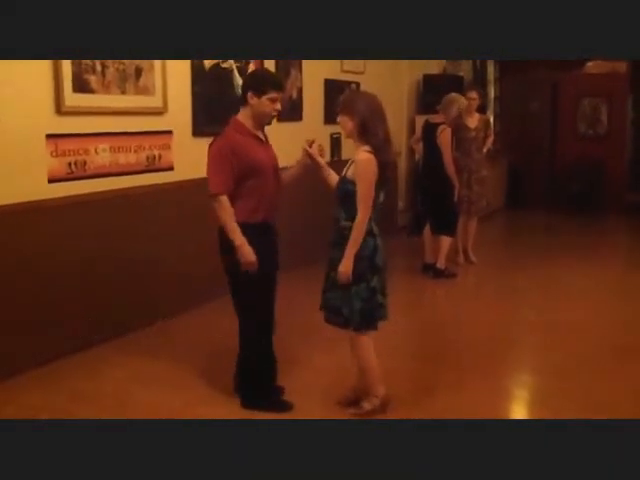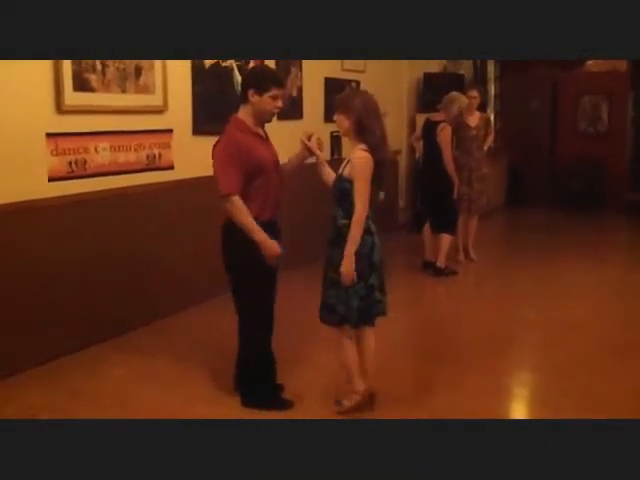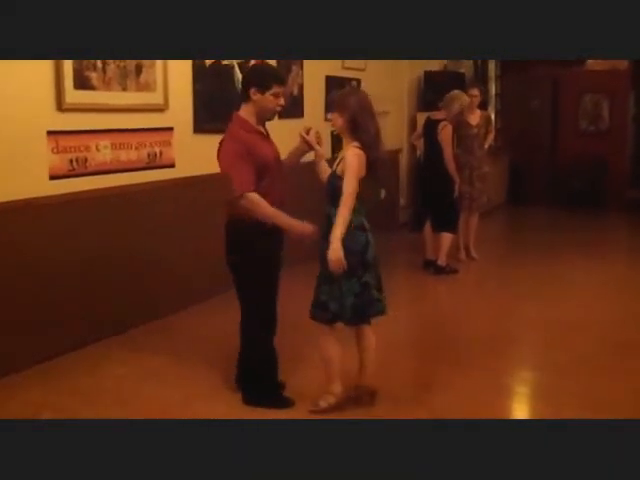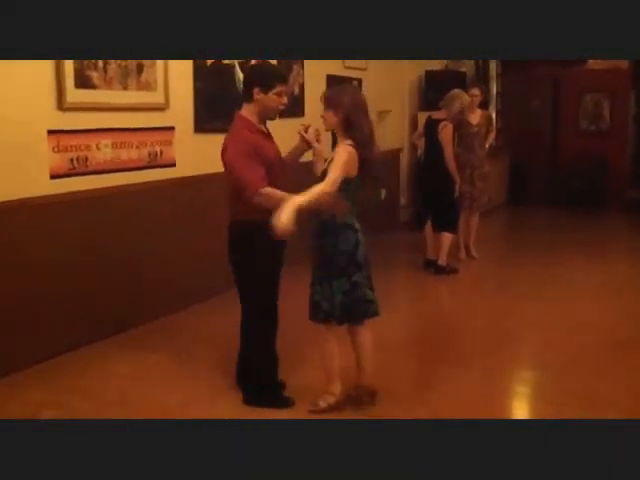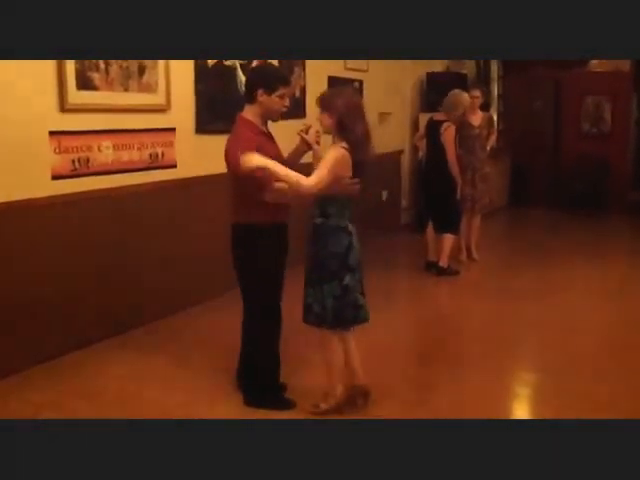
dt=0.2s
person 1, frame 1
left shoulder: (261, 138)
right shoulder: (228, 142)
right elbow: (220, 197)
left wrist: (303, 163)
right wrist: (240, 244)
left hip: (265, 232)
right hip: (245, 236)
left knee: (261, 313)
right knee: (256, 316)
left ankle: (249, 379)
right ankle: (256, 391)
person 1, frame 2
left shoulder: (260, 134)
right shoulder: (232, 141)
right elbow: (230, 198)
left wrist: (301, 156)
right wrist: (262, 240)
left hip: (266, 231)
right hip: (247, 238)
left knee: (260, 312)
right knee: (256, 314)
left ankle: (249, 377)
right ankle: (257, 390)
person 1, frame 3
left shoulder: (260, 131)
right shoulder: (236, 139)
right elbow: (246, 197)
left wrist: (301, 150)
right wrist: (292, 224)
left hip: (267, 232)
right hip: (249, 235)
left knee: (261, 309)
right knee: (259, 312)
left ankle: (251, 376)
right ankle: (259, 388)
person 1, frame 4
left shoulder: (261, 131)
right shoulder: (240, 139)
right elbow: (260, 193)
left wrist: (300, 149)
left hip: (266, 232)
right hip: (252, 235)
left knee: (260, 308)
right knee: (261, 311)
left ankle: (251, 375)
right ankle: (259, 388)
person 1, frame 5
left shoulder: (261, 132)
right shoulder: (243, 140)
right elbow: (271, 190)
left wrist: (301, 150)
left hip: (269, 232)
right hip: (255, 236)
left knee: (261, 309)
right knee: (264, 312)
left ankle: (252, 376)
right ankle: (260, 389)
person 2, frame 1
left shoulder: (366, 159)
right shoulder: (362, 156)
left elbow: (363, 214)
right elbow: (344, 191)
left wrist: (348, 258)
right wrist: (320, 163)
left hip: (359, 248)
right hip: (353, 244)
left knee: (358, 326)
right knee: (358, 326)
left ankle: (377, 392)
right ankle: (363, 387)
person 2, frame 2
left shoulder: (361, 157)
right shoulder: (358, 155)
left elbow: (360, 211)
right elbow: (339, 187)
left wrist: (349, 256)
right wrist: (319, 158)
left hip: (356, 245)
right hip: (350, 242)
left knee: (342, 323)
right knee: (361, 322)
left ankle: (358, 388)
right ankle: (362, 385)
person 2, frame 3
left shoulder: (354, 153)
right shoulder: (350, 151)
left elbow: (348, 200)
right elbow: (332, 184)
left wrist: (335, 242)
right wrist: (317, 152)
left hip: (349, 242)
right hip: (352, 241)
left knee: (327, 321)
right knee: (360, 319)
left ankle: (335, 390)
right ankle: (365, 384)
person 2, frame 4
left shoulder: (347, 151)
right shoulder: (348, 149)
left elbow: (327, 186)
right elbow: (326, 179)
left wrist: (292, 205)
right wrist: (316, 149)
left hip: (338, 239)
right hip: (346, 238)
left knee: (330, 321)
right knee: (355, 318)
left ankle: (335, 390)
right ankle: (365, 385)
person 2, frame 5
left shoulder: (339, 153)
right shoulder: (345, 151)
left elbow: (310, 185)
left wrist: (266, 163)
right wrist: (314, 150)
left hip: (332, 241)
right hip: (340, 239)
left knee: (330, 324)
right knee: (341, 321)
left ankle: (336, 393)
right ankle: (356, 383)
person 3, frame 1
left shoulder: (428, 122)
right shoulder: (444, 129)
left elbow: (414, 143)
right elbow: (447, 162)
right wrist: (456, 183)
left hip: (426, 177)
right hip: (440, 180)
left knee: (430, 219)
right knee: (449, 222)
left ankle: (428, 262)
right ankle: (440, 266)
person 3, frame 2
left shoulder: (429, 120)
right shoulder: (445, 127)
left elbow: (414, 140)
right elbow: (447, 160)
right wrist: (455, 181)
left hip: (426, 175)
right hip: (440, 178)
left knee: (429, 217)
right knee: (449, 220)
left ankle: (429, 260)
right ankle: (440, 264)
person 3, frame 3
left shoulder: (429, 118)
right shoulder: (446, 126)
left elbow: (415, 138)
right elbow: (448, 158)
right wrist: (456, 179)
left hip: (427, 173)
right hip: (440, 177)
left knee: (430, 216)
right knee: (449, 218)
left ankle: (430, 258)
right ankle: (441, 262)
person 3, frame 4
left shoulder: (430, 118)
right shoulder: (446, 125)
left elbow: (416, 138)
right elbow: (448, 158)
right wrist: (457, 179)
left hip: (426, 173)
right hip: (441, 176)
left knee: (431, 215)
right knee: (450, 218)
left ankle: (430, 258)
right ankle: (442, 262)
person 3, frame 5
left shoulder: (432, 120)
right shoulder: (449, 127)
left elbow: (417, 139)
right elbow: (451, 160)
right wrist: (458, 181)
left hip: (429, 175)
right hip: (443, 178)
left knee: (432, 217)
right knee: (451, 220)
left ankle: (431, 260)
right ankle: (443, 264)
person 4, frame 1
left shoulder: (484, 120)
right shoulder: (457, 121)
left elbow: (490, 137)
left wrist: (484, 150)
left hip: (478, 168)
right hip: (460, 167)
left knee: (474, 210)
right knee: (460, 209)
left ankle: (469, 249)
right ankle: (460, 250)
person 4, frame 2
left shoulder: (485, 119)
right shoulder: (457, 119)
left elbow: (490, 135)
left wrist: (485, 148)
left hip: (478, 166)
right hip: (460, 166)
left knee: (474, 208)
right knee: (460, 207)
left ankle: (469, 246)
right ankle: (460, 248)
person 4, frame 3
left shoulder: (486, 117)
right shoulder: (458, 118)
left elbow: (491, 133)
left wrist: (485, 146)
left hip: (479, 164)
right hip: (461, 164)
left knee: (475, 206)
right knee: (462, 205)
left ankle: (471, 245)
right ankle: (461, 246)
person 4, frame 4
left shoulder: (486, 116)
right shoulder: (459, 117)
left elbow: (492, 133)
left wrist: (486, 145)
left hip: (479, 163)
right hip: (462, 163)
left knee: (476, 205)
right knee: (462, 205)
left ankle: (471, 244)
right ankle: (461, 245)
person 4, frame 5
left shoulder: (488, 118)
right shoulder: (460, 119)
left elbow: (493, 134)
left wrist: (487, 147)
left hip: (481, 165)
right hip: (464, 165)
left knee: (477, 207)
right knee: (464, 207)
left ankle: (472, 246)
right ankle: (463, 247)
